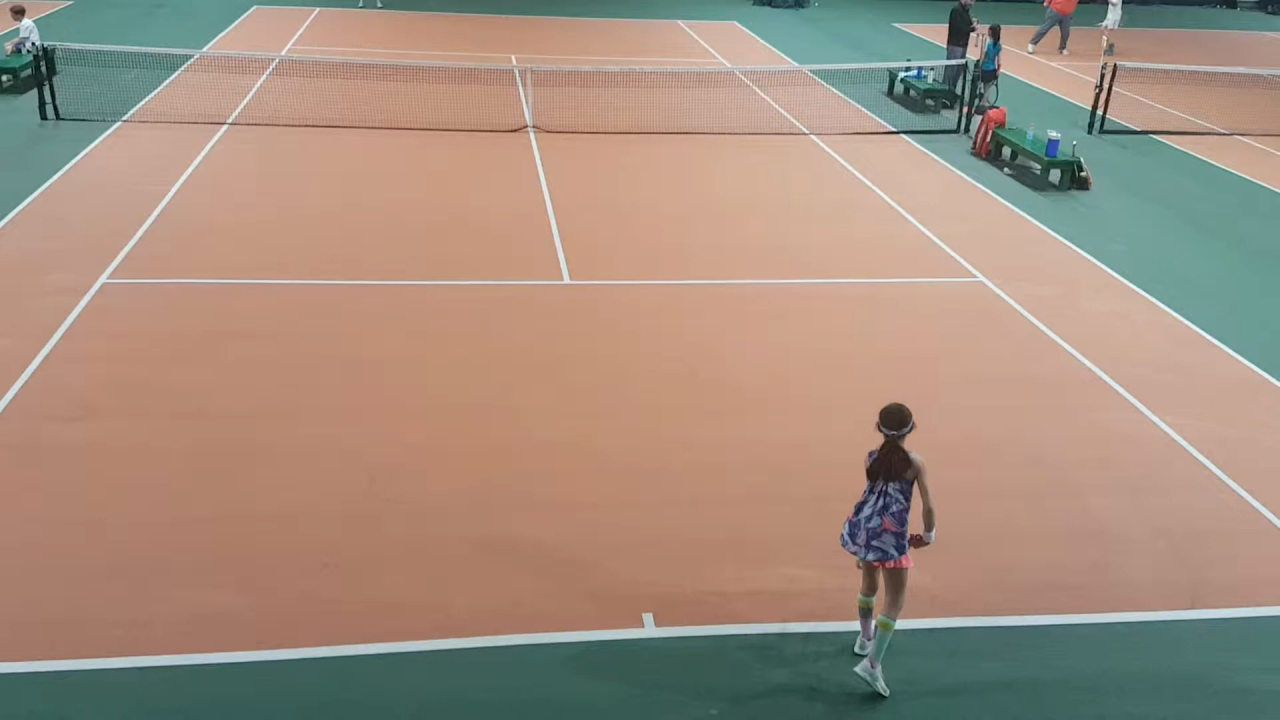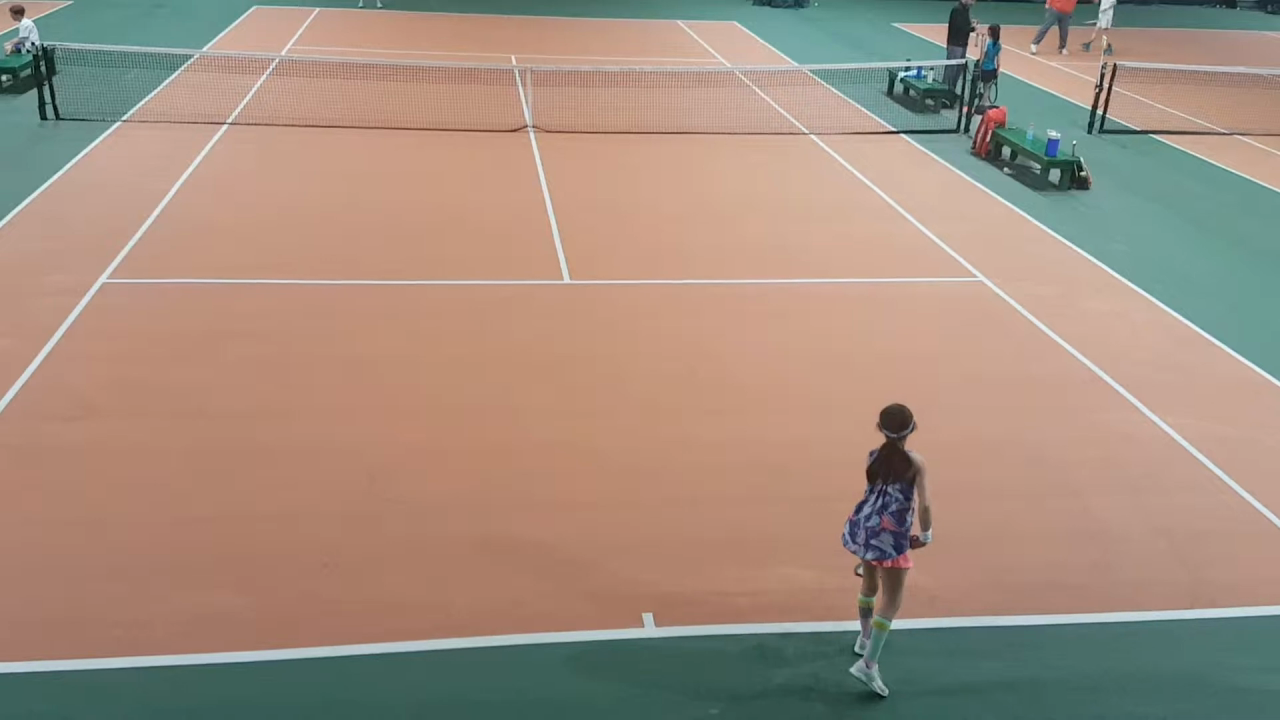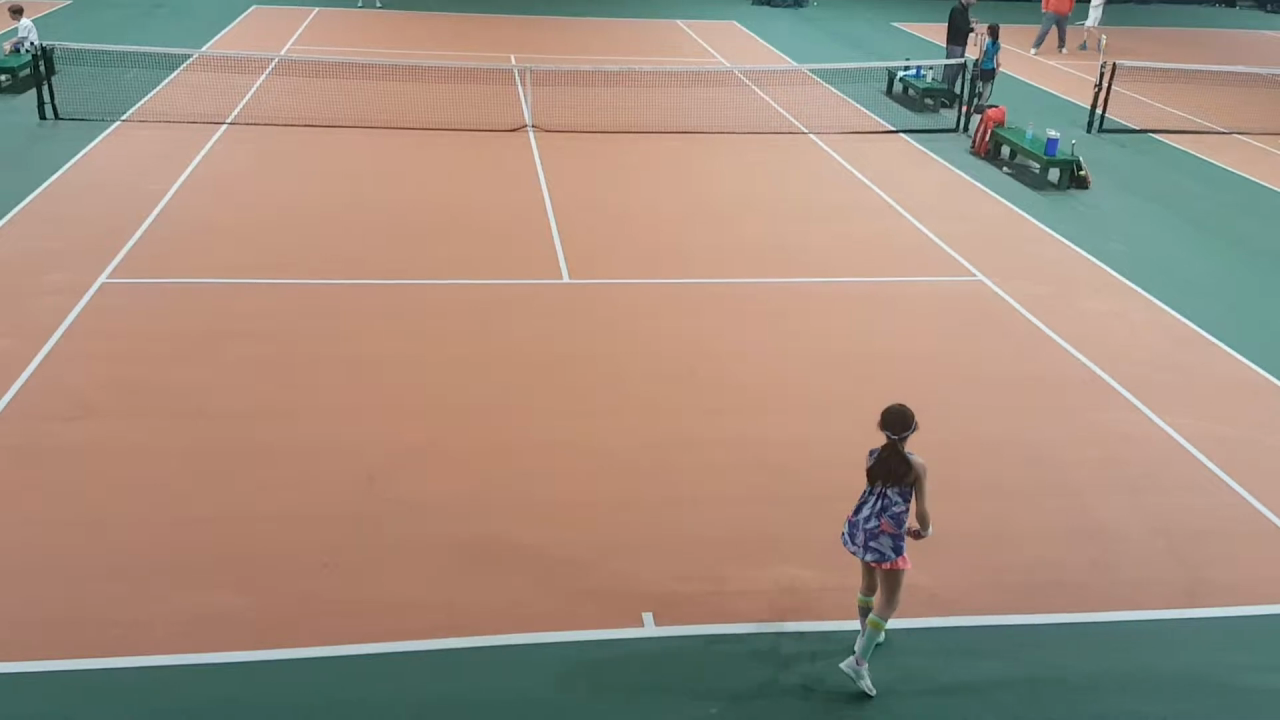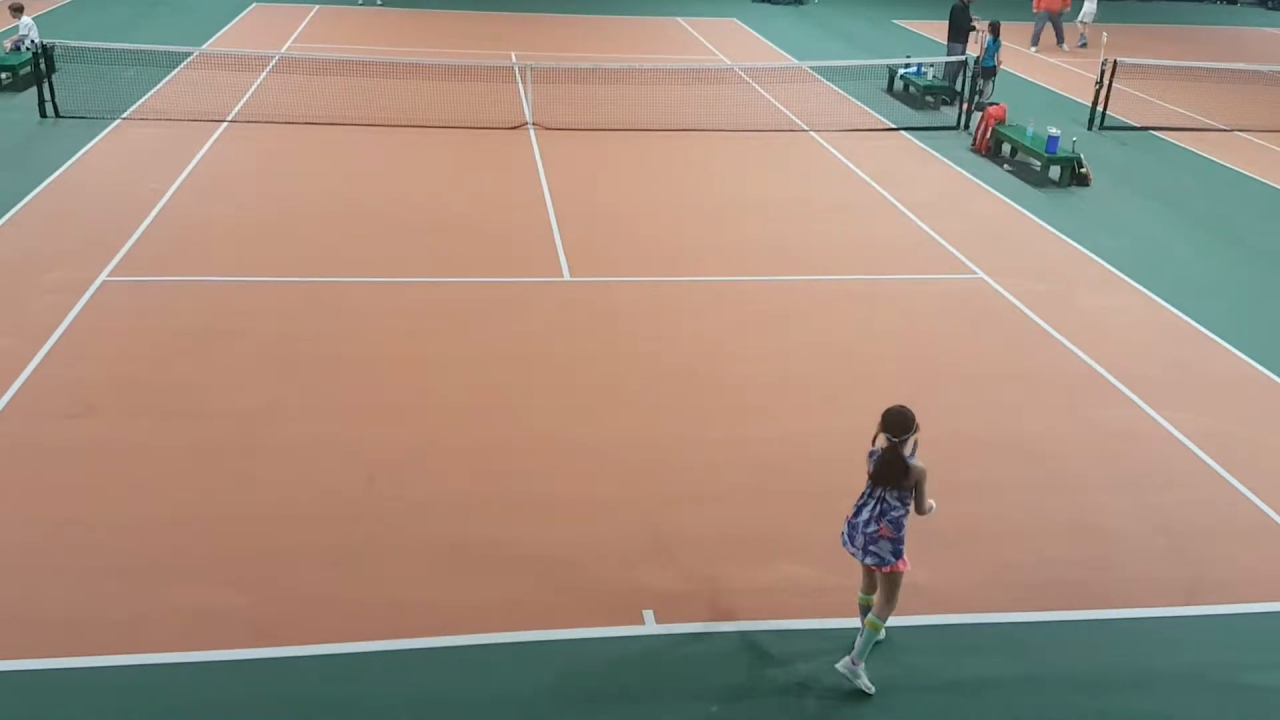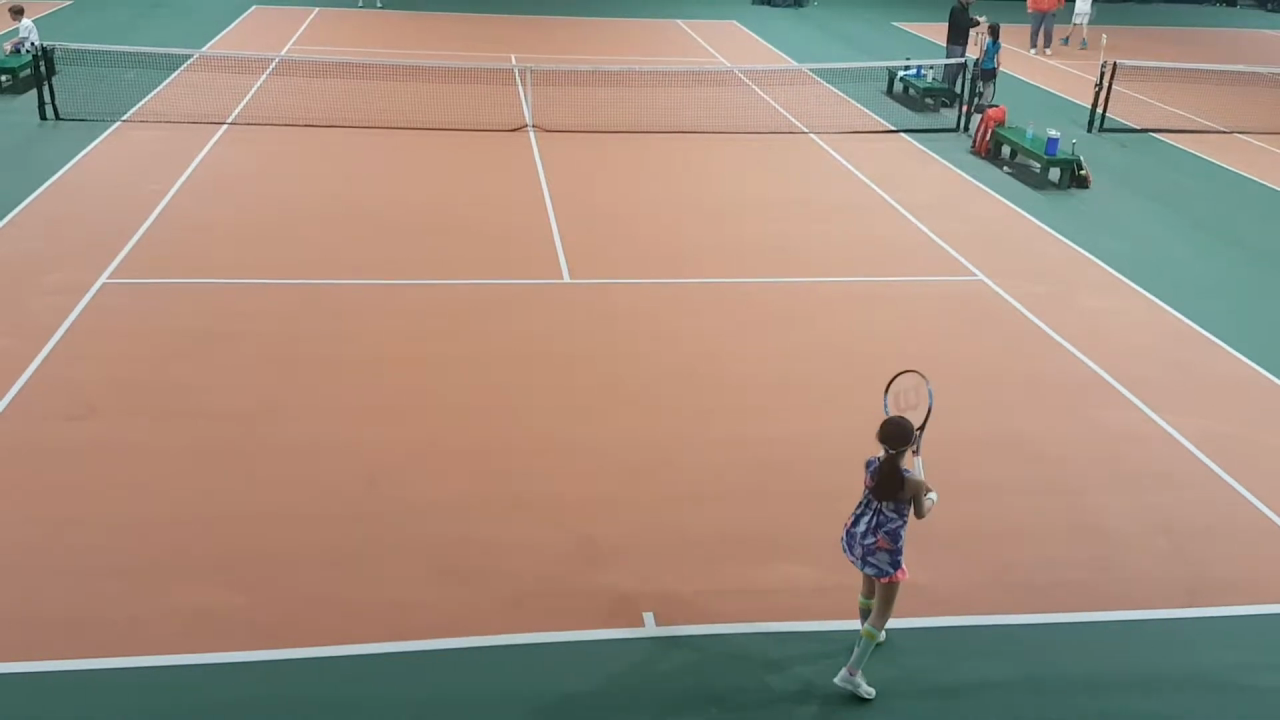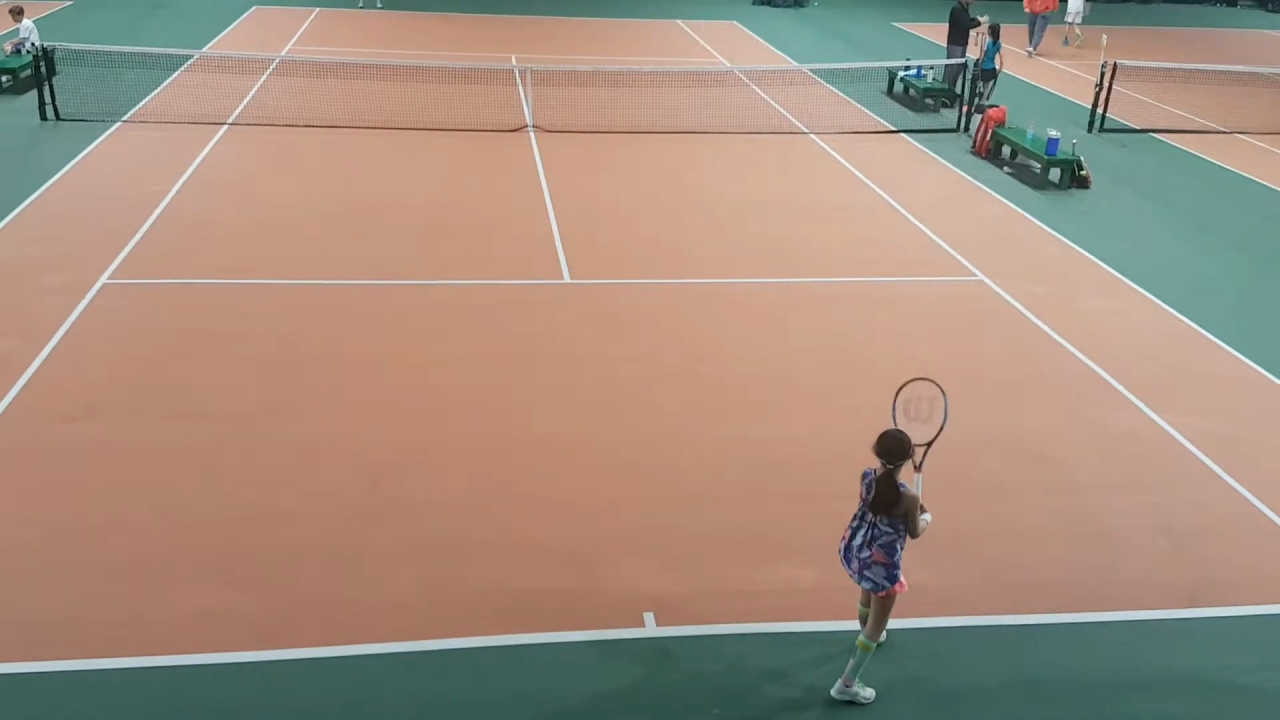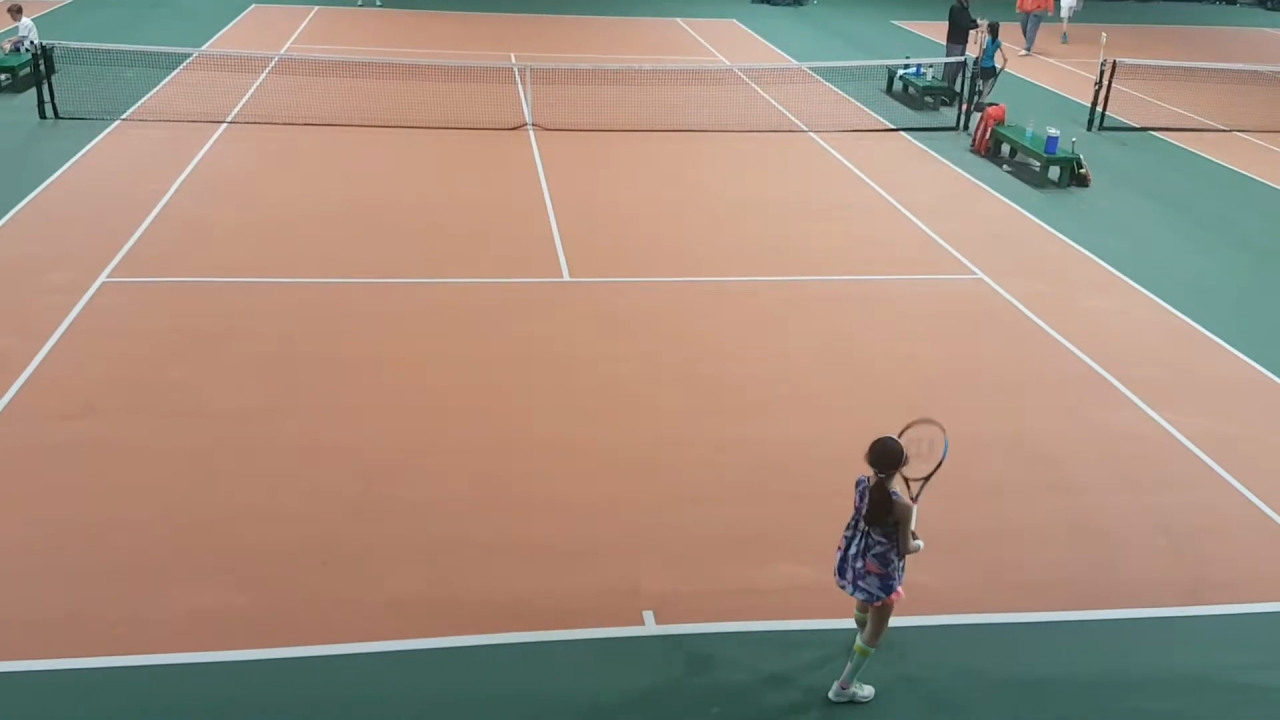
dt=0.2s
person 1, frame 1
left shoulder: (871, 459)
right shoulder: (915, 462)
right elbow: (928, 506)
right wrist: (929, 535)
left hip: (861, 526)
right hip: (888, 534)
left knee: (869, 583)
right knee: (894, 600)
left ankle: (866, 637)
right ankle: (872, 663)
person 1, frame 2
left shoulder: (873, 457)
right shoulder: (915, 462)
right elbow: (923, 504)
right wrist: (925, 535)
left hip: (861, 526)
right hip: (888, 534)
left knee: (870, 584)
right knee: (891, 600)
left ankle: (866, 636)
right ankle: (868, 662)
person 1, frame 3
left shoulder: (873, 456)
right shoulder: (916, 465)
right elbow: (921, 510)
right wrist: (925, 530)
left hip: (860, 526)
right hip: (886, 535)
left knee: (869, 583)
right knee: (888, 600)
left ankle: (867, 635)
right ankle: (859, 661)
person 1, frame 4
left shoulder: (873, 456)
right shoulder: (916, 469)
right elbow: (921, 510)
right wrist: (931, 504)
left hip: (859, 527)
right hip: (886, 537)
left knee: (869, 581)
right knee: (887, 601)
left ankle: (867, 632)
right ankle: (855, 661)
person 1, frame 5
left shoulder: (870, 465)
right shoulder: (914, 482)
right elbow: (920, 514)
right wrist: (932, 496)
left hip: (857, 536)
right hip: (884, 547)
left knee: (869, 586)
right knee: (882, 611)
left ankle: (869, 634)
right ankle: (851, 672)
person 1, frame 6
left shoulder: (867, 477)
right shoulder: (909, 497)
right elbow: (914, 533)
right wrist: (926, 517)
left hip: (854, 548)
right hip: (881, 561)
left knee: (869, 593)
right knee: (878, 622)
left ankle: (868, 637)
right ankle: (847, 683)
person 1, frame 7
left shoulder: (860, 484)
right shoulder: (902, 506)
right elbow: (903, 548)
right wrist: (918, 543)
left hip: (850, 559)
right hip: (878, 570)
left knee: (865, 600)
right knee: (877, 629)
left ankle: (863, 636)
right ankle: (844, 686)
